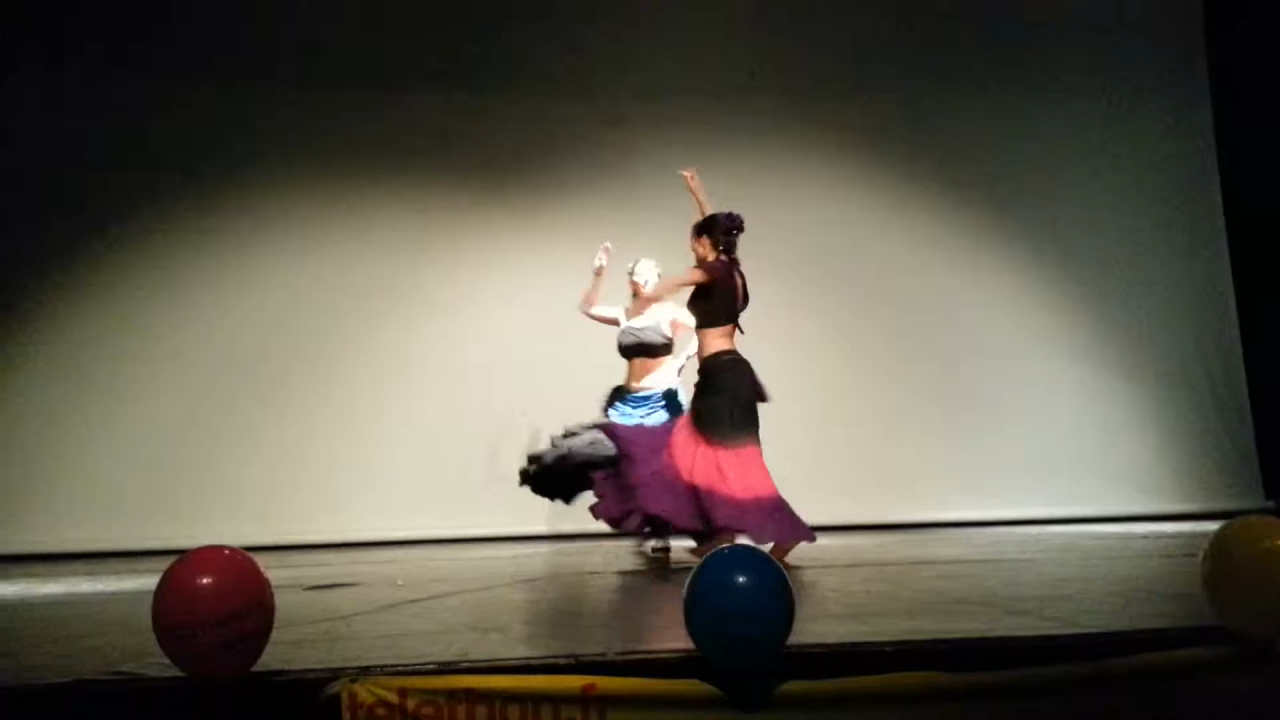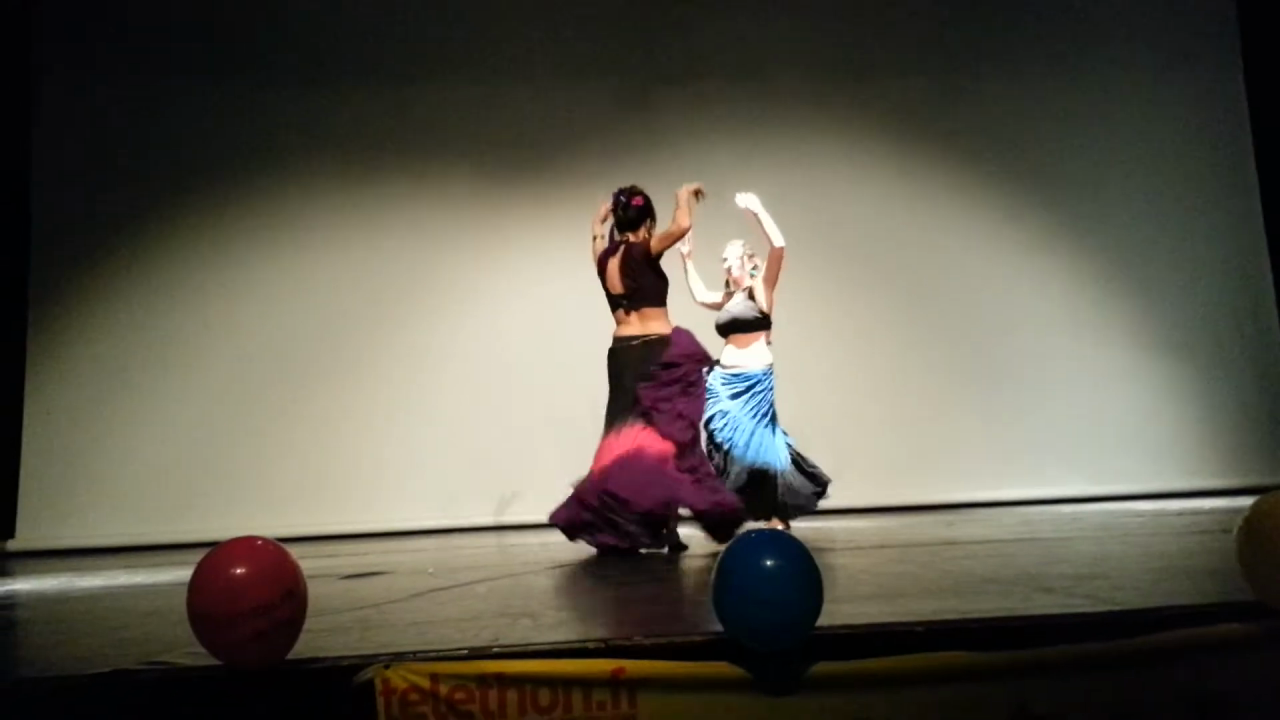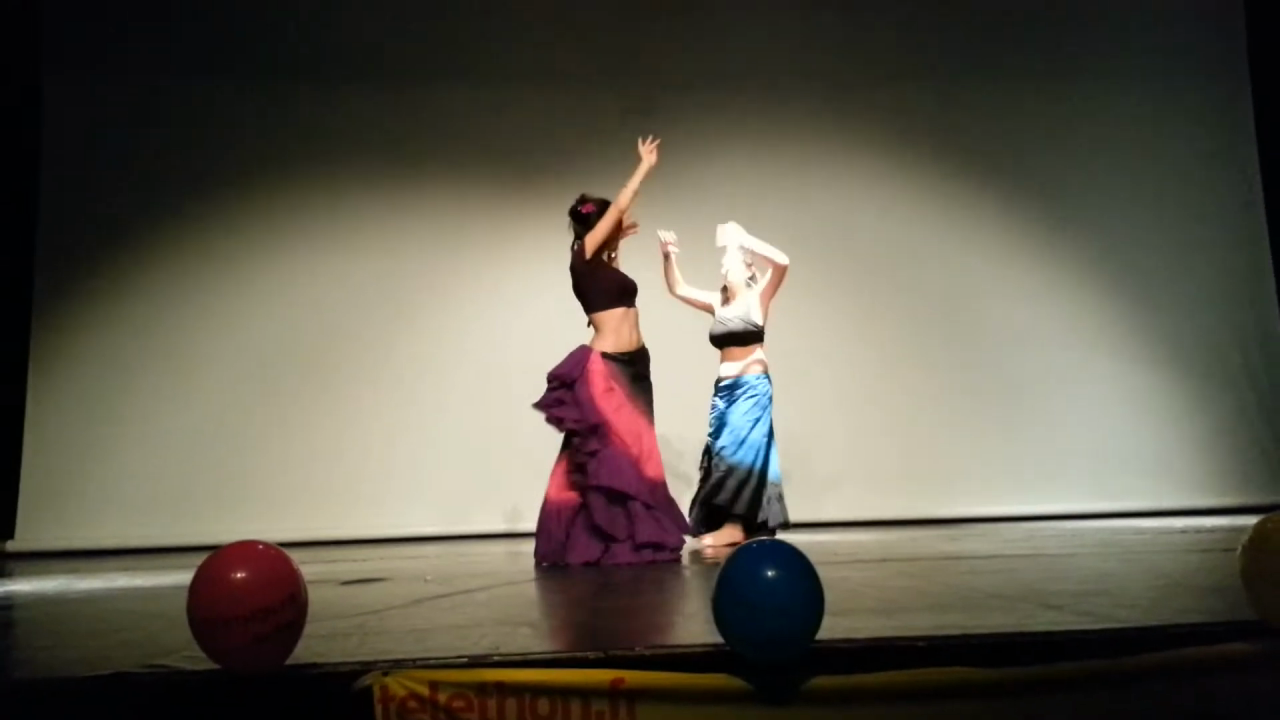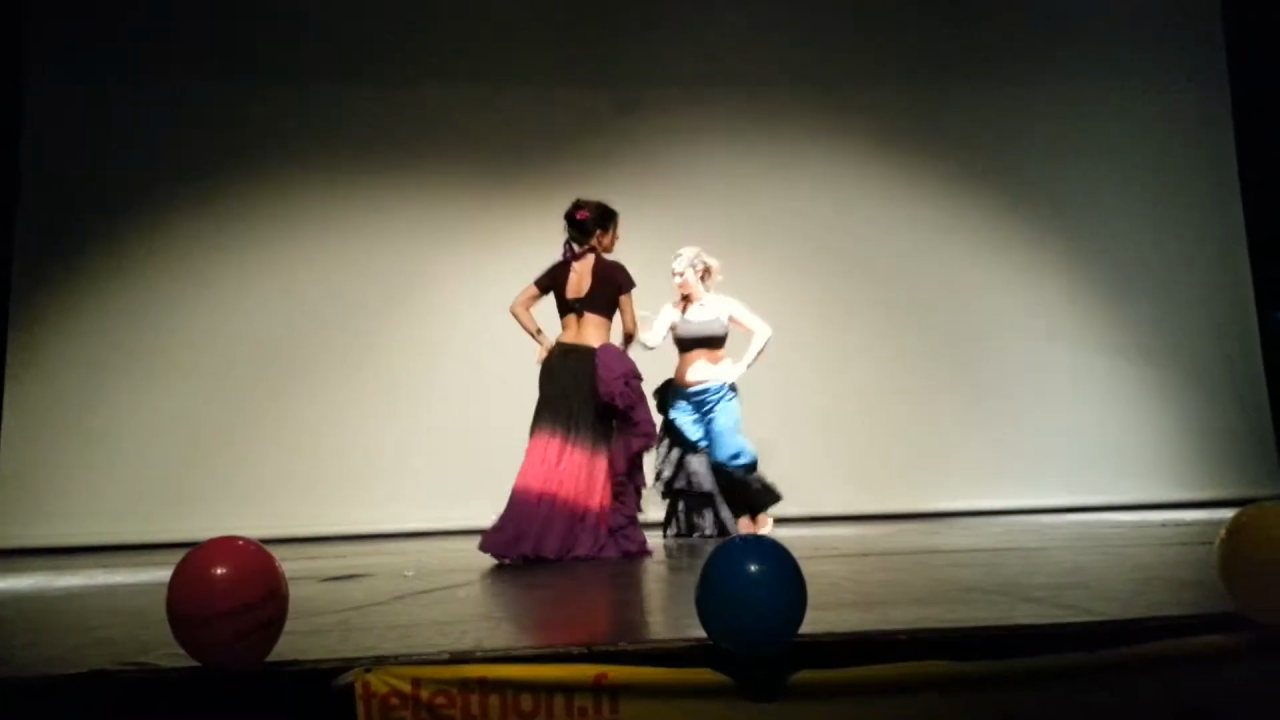
dt=1s
person 1, frame 1
left shoulder: (715, 270)
right shoulder: (730, 269)
left elbow: (674, 282)
right elbow: (712, 228)
right wrist: (698, 193)
left hip: (723, 373)
right hip: (719, 373)
left knee: (730, 458)
right knee: (700, 453)
left ankle: (782, 534)
right ankle: (722, 534)
person 1, frame 2
left shoulder: (606, 258)
right shoulder: (641, 253)
right elbow: (682, 225)
left wrist: (599, 227)
right wrist: (684, 196)
left hip: (622, 355)
right hip: (661, 354)
left knee: (629, 438)
right knee: (668, 435)
left ankle: (617, 531)
right ankle: (659, 530)
person 1, frame 3
left shoulder: (602, 264)
right shoulder: (582, 259)
right elbow: (617, 207)
left wrist: (619, 240)
right wrist: (645, 166)
left hip: (634, 365)
right hip: (605, 368)
left knee: (629, 453)
right knee: (608, 454)
left ankle: (619, 541)
right ankle: (603, 543)
person 1, frame 4
left shoulder: (559, 270)
right shoulder: (613, 271)
left elbow: (518, 307)
right elbow: (630, 327)
left wrist: (543, 340)
right wrist: (620, 353)
left hip: (559, 363)
right hip: (596, 364)
left knee: (557, 450)
right knee: (596, 450)
left ankle: (540, 538)
right ankle: (592, 538)
person 2, frame 1
left shoulder: (671, 312)
right shoulder: (626, 315)
left elbow: (696, 338)
right elbow: (587, 308)
left wrist: (678, 361)
right wrist: (598, 274)
left hip: (661, 402)
right hip: (628, 403)
left knee: (661, 463)
left ankle: (662, 534)
person 2, frame 2
left shoulder: (761, 289)
right shoulder: (727, 297)
left elbow: (778, 247)
right elbow: (700, 294)
left wrist: (756, 209)
right wrist: (687, 257)
left hip: (754, 380)
right hip: (723, 381)
left knee: (757, 446)
right knee: (726, 445)
left ankle: (778, 514)
person 2, frame 3
left shoulder: (757, 300)
right shoulder: (718, 304)
left elbow: (781, 264)
right elbow: (677, 289)
left wrist: (745, 241)
right wrist: (669, 256)
left hip: (751, 387)
right hip: (725, 391)
left knee: (739, 450)
right knee: (722, 454)
left ankle: (736, 524)
right ankle: (750, 523)
person 2, frame 4
left shoulder: (724, 305)
right shoulder: (672, 310)
left elbow: (764, 331)
right elbow: (652, 340)
left wrist: (741, 366)
right wrist: (637, 334)
left hip: (718, 393)
right hip: (684, 398)
left knee: (726, 454)
left ankle: (757, 510)
